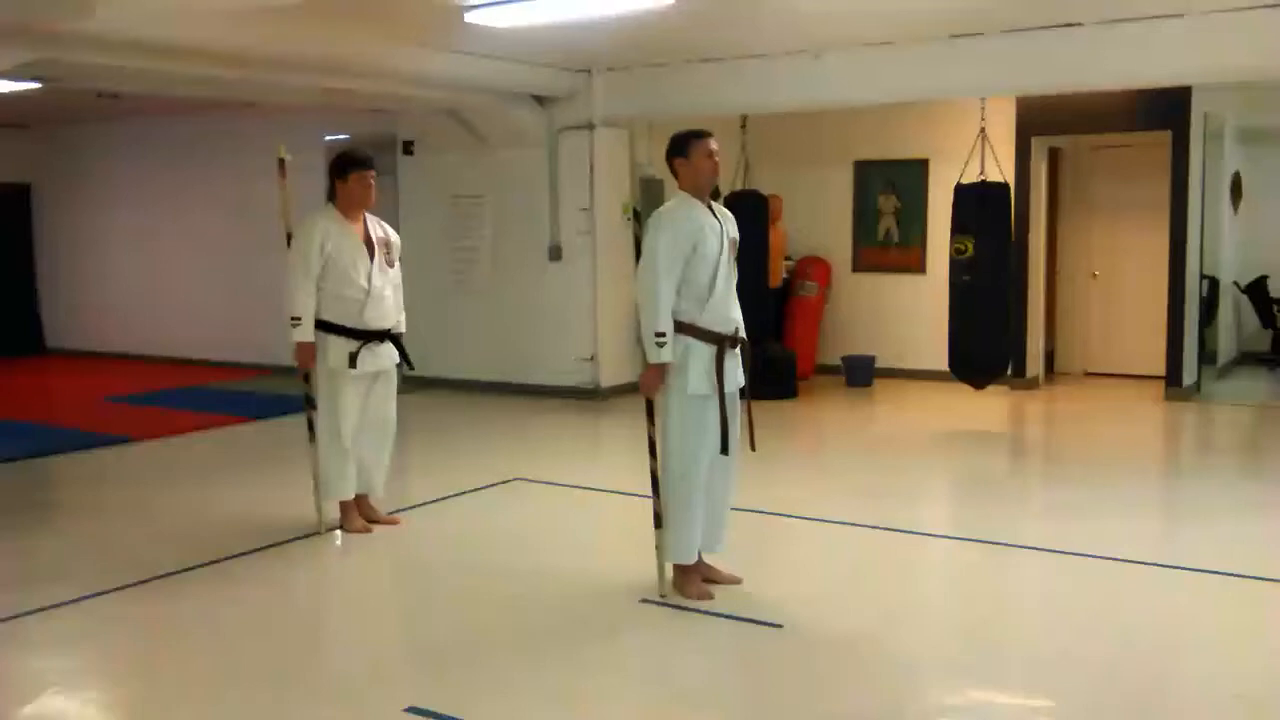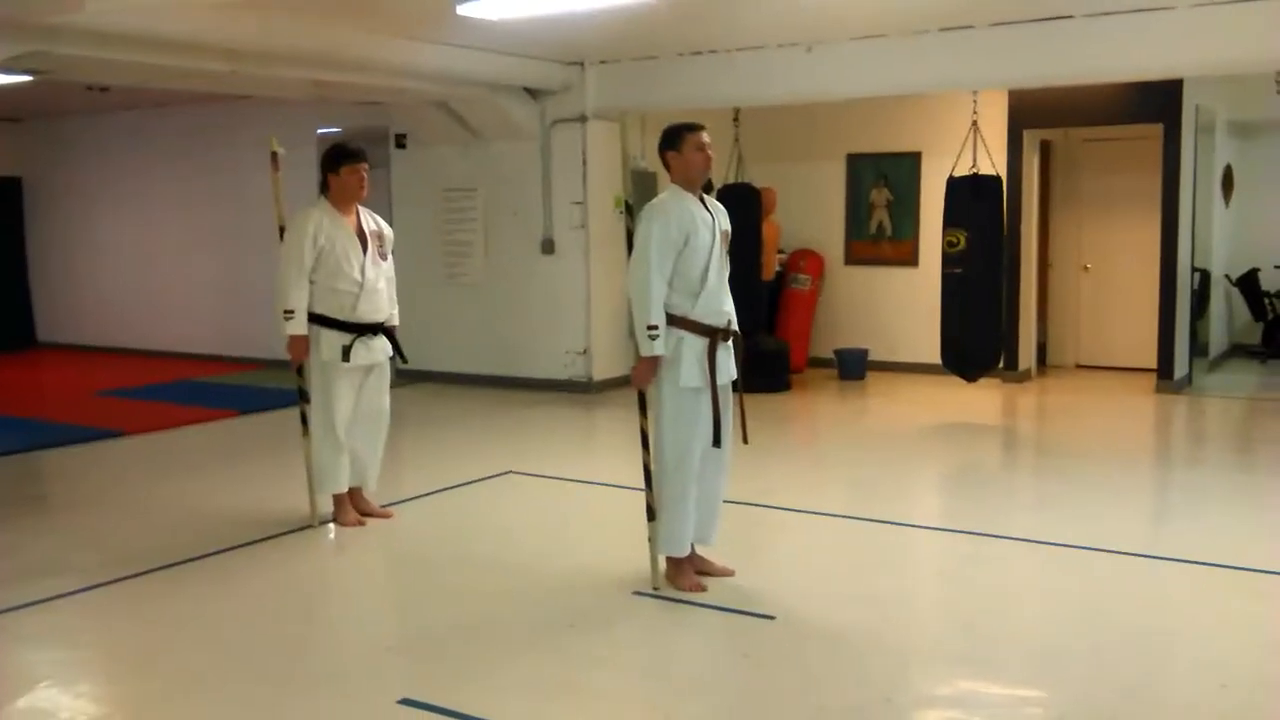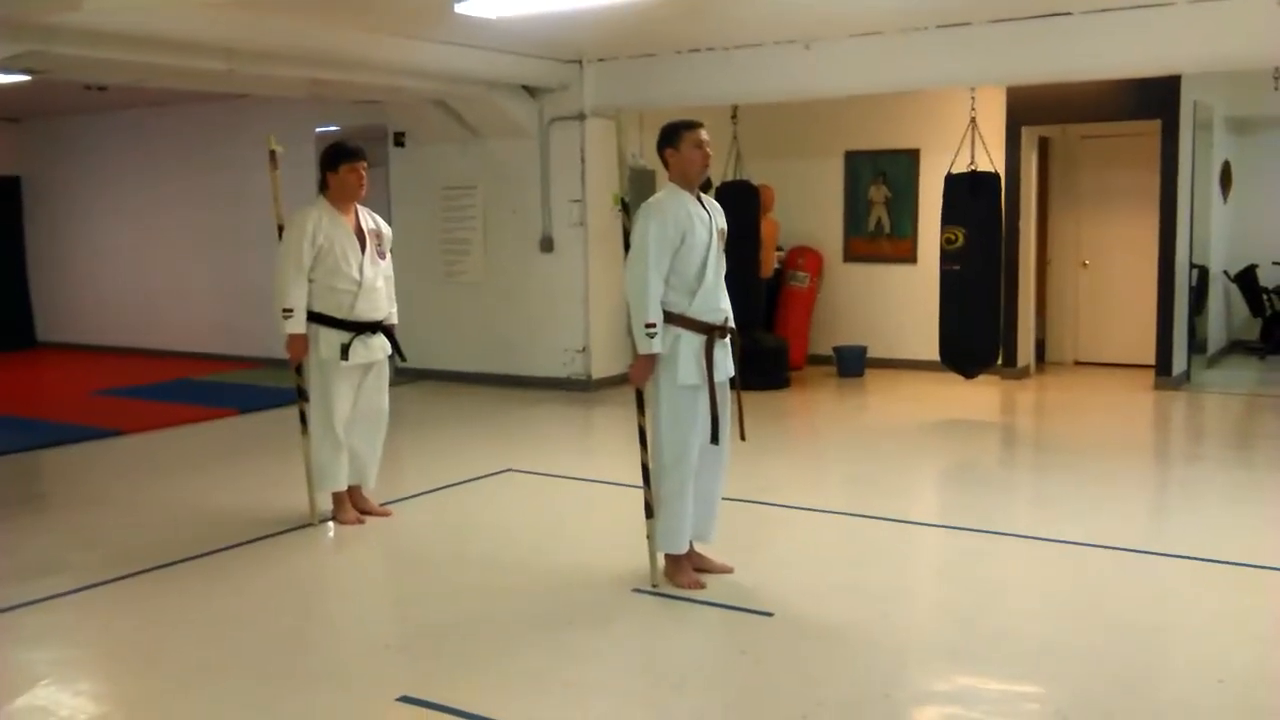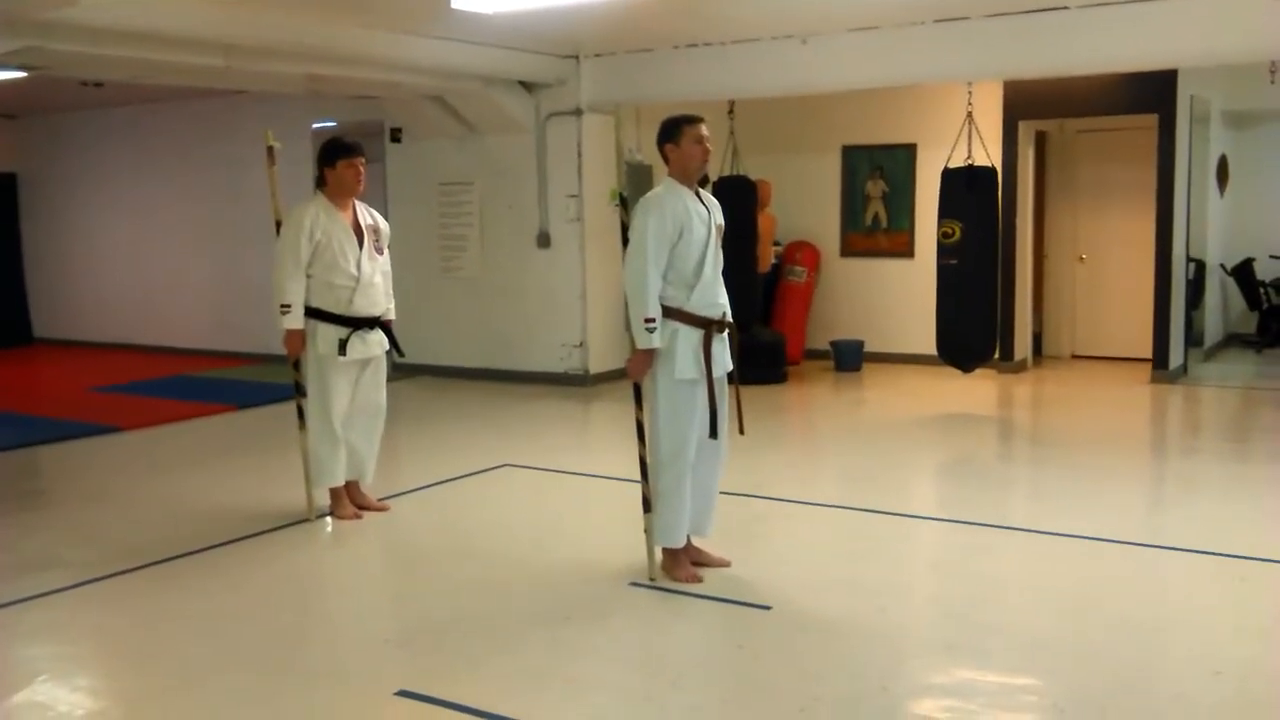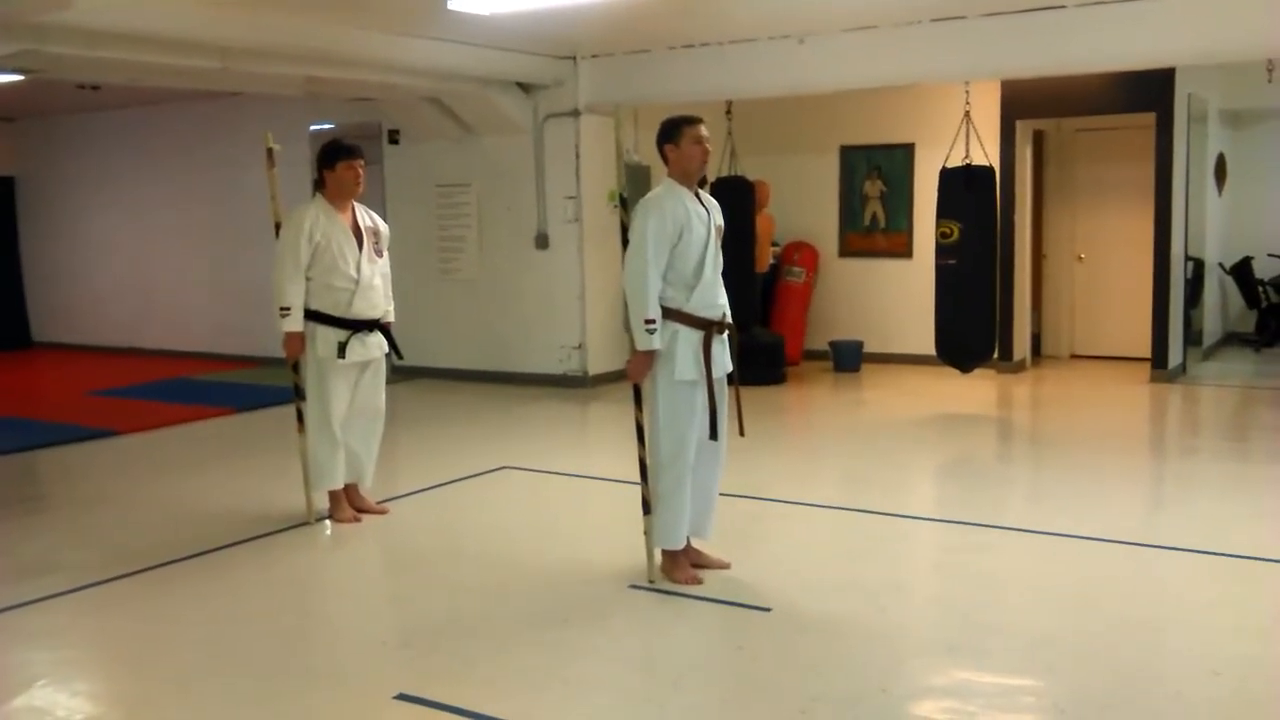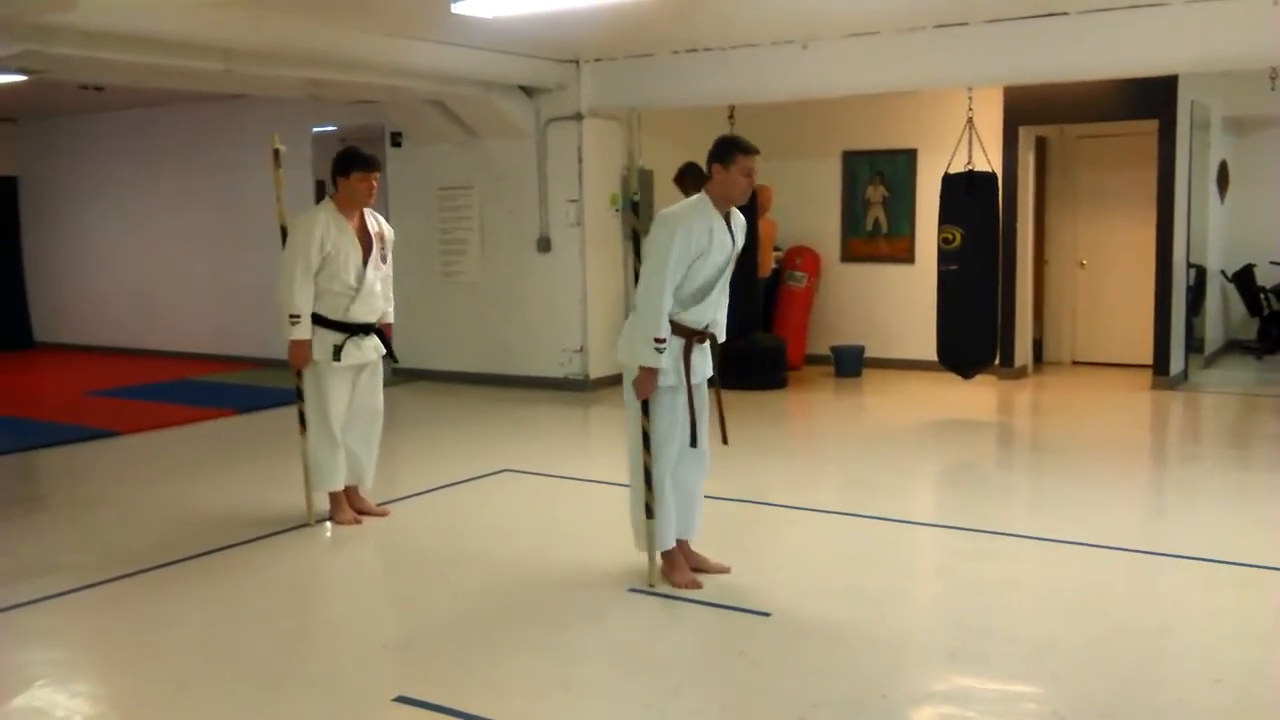
dt=0.7s
person 1, frame 1
left shoulder: (726, 219)
right shoulder: (671, 220)
right elbow: (655, 292)
left wrist: (737, 343)
right wrist: (656, 360)
left hip: (723, 355)
right hip: (688, 356)
left knee: (718, 460)
right knee: (687, 462)
left ankle: (700, 557)
right ankle: (682, 566)
person 1, frame 2
left shoulder: (717, 212)
right shoulder: (663, 213)
right elbow: (647, 285)
left wrist: (729, 336)
right wrist: (649, 353)
left hip: (716, 348)
right hip: (681, 349)
left knee: (711, 452)
right knee: (680, 454)
left ankle: (692, 549)
right ankle: (675, 558)
person 1, frame 3
left shoulder: (714, 210)
right shoulder: (660, 211)
right elbow: (643, 283)
left wrist: (726, 333)
right wrist: (646, 351)
left hip: (713, 346)
right hip: (678, 346)
left knee: (709, 450)
right knee: (678, 452)
left ankle: (691, 546)
right ankle: (674, 555)
person 1, frame 4
left shoulder: (710, 205)
right shoulder: (658, 206)
right elbow: (642, 278)
left wrist: (723, 328)
right wrist: (645, 346)
left hip: (710, 340)
right hip: (676, 341)
left knee: (707, 444)
right knee: (676, 446)
left ankle: (688, 541)
right ankle: (671, 549)
person 1, frame 5
left shoulder: (711, 206)
right shoulder: (658, 207)
right elbow: (641, 280)
right wrist: (644, 348)
left hip: (710, 341)
right hip: (676, 343)
left knee: (707, 446)
right knee: (675, 448)
left ankle: (687, 542)
right ankle: (671, 552)
person 1, frame 6
left shoulder: (737, 223)
right shoulder: (680, 222)
right elbow: (653, 295)
left wrist: (710, 339)
right wrist: (649, 364)
left hip: (694, 347)
right hip: (660, 349)
left knee: (690, 450)
right knee: (659, 449)
left ankle: (682, 545)
right ankle: (668, 555)
person 2, frame 1
left shoulder: (385, 234)
right shoulder: (317, 230)
right elbow: (302, 286)
left wrist: (398, 333)
right wrist: (303, 339)
left hip: (380, 346)
right hip: (339, 346)
left knee: (378, 425)
right knee: (339, 426)
left ankle: (365, 500)
right ankle: (346, 508)
person 2, frame 2
left shoulder: (378, 226)
right shoulder: (310, 223)
right elbow: (295, 279)
left wrist: (391, 325)
right wrist: (297, 332)
left hip: (373, 339)
right hip: (332, 339)
left knee: (371, 418)
right knee: (333, 419)
left ankle: (359, 493)
right ankle: (340, 501)
person 2, frame 3
left shoulder: (377, 225)
right shoulder: (309, 222)
right elbow: (293, 278)
left wrist: (390, 322)
right wrist: (295, 331)
left hip: (372, 338)
right hip: (331, 337)
left knee: (370, 416)
right knee: (332, 417)
left ankle: (359, 491)
right ankle: (340, 499)
person 2, frame 4
left shoulder: (374, 220)
right shoulder: (307, 218)
right elbow: (291, 274)
left wrist: (388, 317)
right wrist: (293, 327)
left hip: (369, 333)
right hip: (328, 333)
left knee: (368, 411)
right knee: (329, 412)
left ankle: (356, 487)
right ankle: (337, 494)
person 2, frame 5
left shoulder: (373, 222)
right shoulder: (306, 220)
right elbow: (290, 277)
left wrist: (387, 320)
right wrist: (292, 329)
left hip: (369, 335)
right hip: (328, 335)
left knee: (367, 413)
right knee: (328, 415)
left ankle: (355, 489)
right ankle: (336, 497)
person 2, frame 6
left shoulder: (379, 226)
right shoulder: (314, 225)
right elbow: (298, 283)
left wrist: (385, 321)
right wrist: (299, 337)
left hip: (366, 338)
right hip: (328, 339)
left knee: (367, 415)
right knee: (328, 418)
left ankle: (355, 492)
right ankle: (337, 499)
